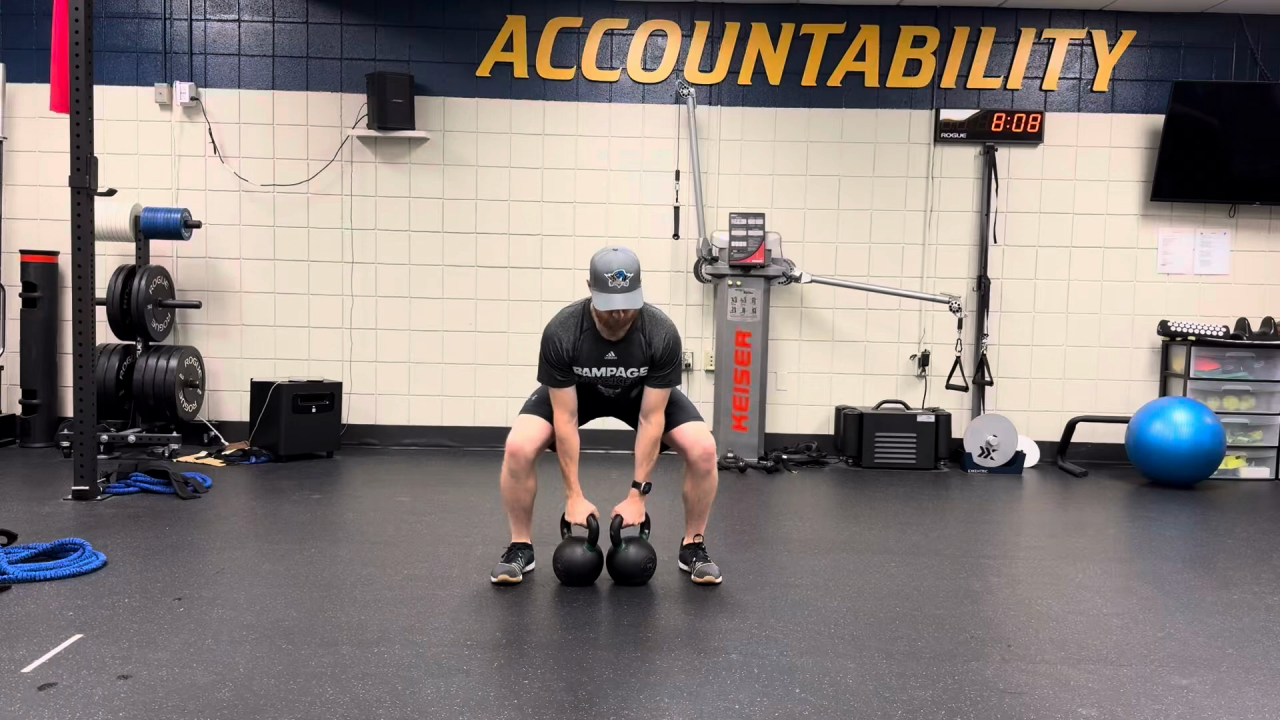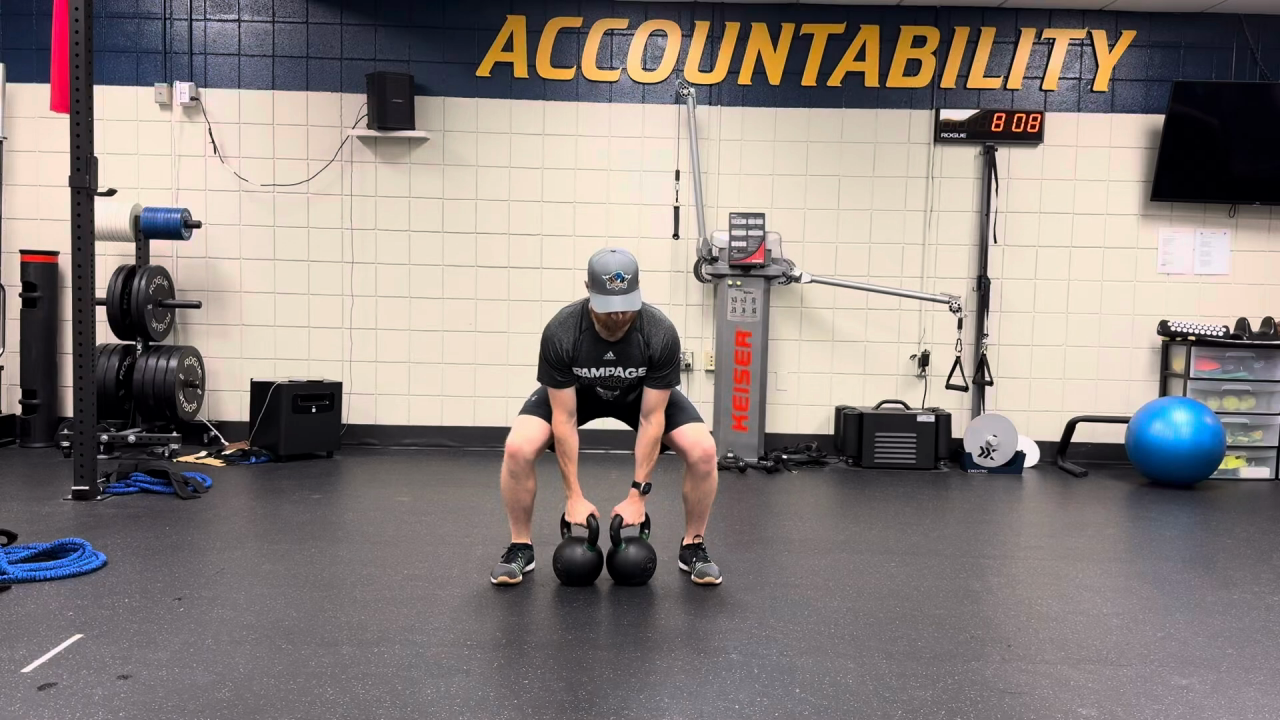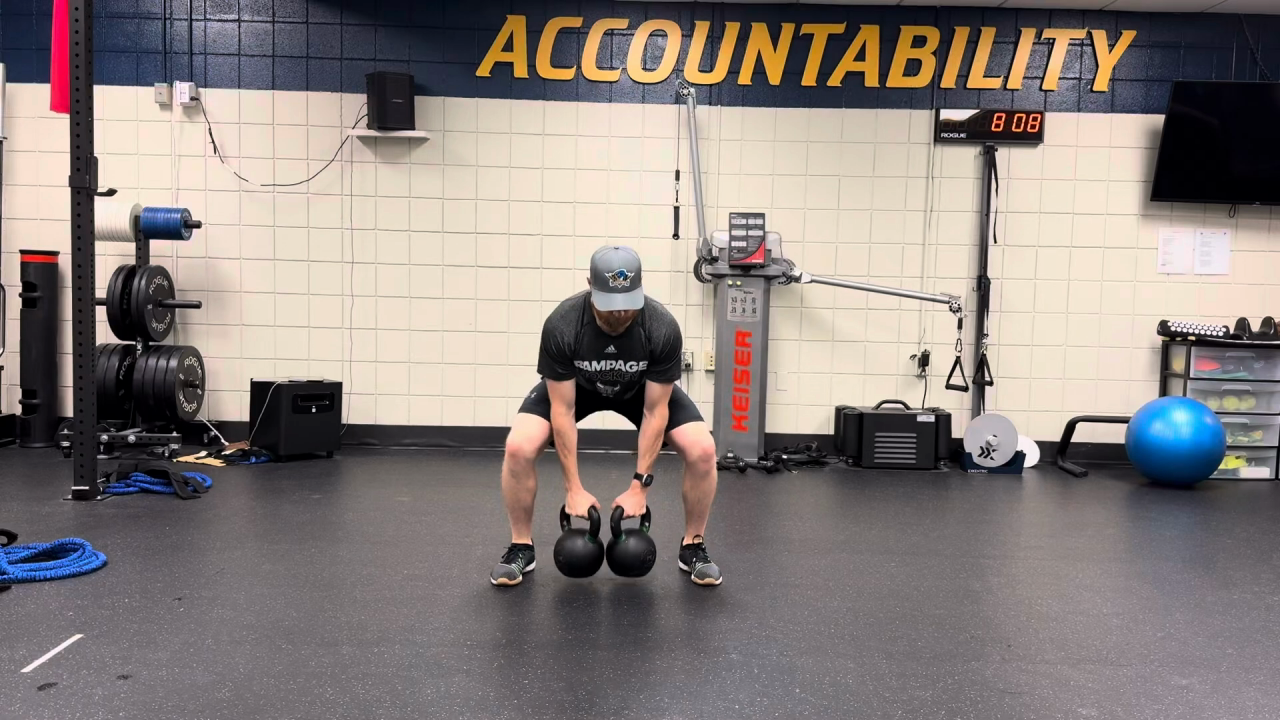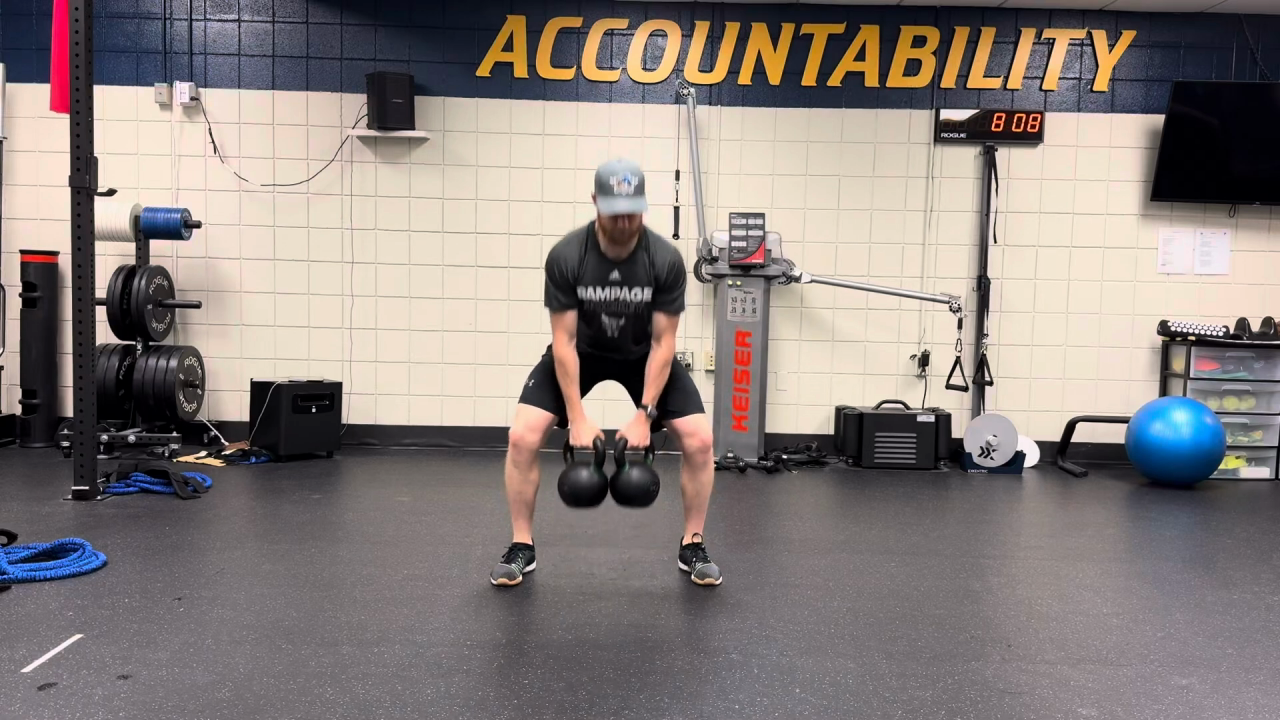
dt=0.3s
person 1, frame 1
left shoulder: (662, 333)
right shoulder: (561, 332)
left elbow: (652, 418)
right elbow: (565, 418)
left wrist: (637, 495)
right wrist: (574, 496)
left hip: (644, 392)
right hip: (575, 391)
left knee: (703, 449)
right knee: (519, 447)
left ankle: (693, 546)
right ankle: (520, 547)
person 1, frame 2
left shoulder: (661, 334)
right shoulder: (560, 332)
left elbow: (651, 419)
right elbow: (564, 419)
left wrist: (637, 495)
right wrist: (574, 497)
left hip: (641, 394)
right hip: (575, 393)
left knee: (702, 450)
right knee: (518, 448)
left ankle: (693, 546)
right ankle: (520, 547)
person 1, frame 3
left shoulder: (663, 328)
right shoulder: (562, 325)
left elbow: (655, 411)
right elbow: (563, 411)
left wrist: (639, 487)
right wrist: (574, 490)
left hip: (642, 390)
right hip: (575, 387)
left knee: (702, 449)
right knee: (519, 447)
left ankle: (693, 547)
right ankle: (521, 548)
person 1, frame 4
left shoulder: (666, 259)
right shoulder: (566, 255)
left elbow: (663, 344)
right elbow: (564, 341)
left wrist: (643, 416)
right wrist: (577, 419)
left hip: (642, 351)
right hip: (582, 349)
left knee: (699, 439)
right knee: (523, 437)
left ankle: (692, 546)
right ankle: (521, 547)
